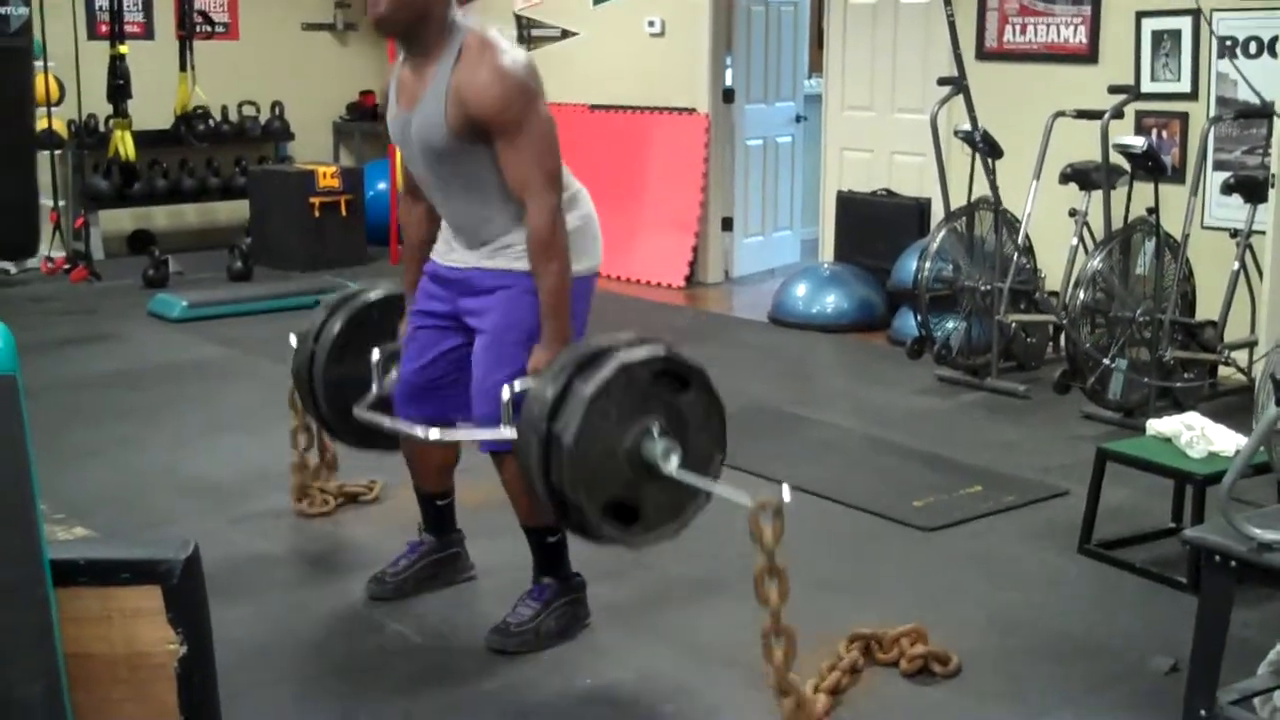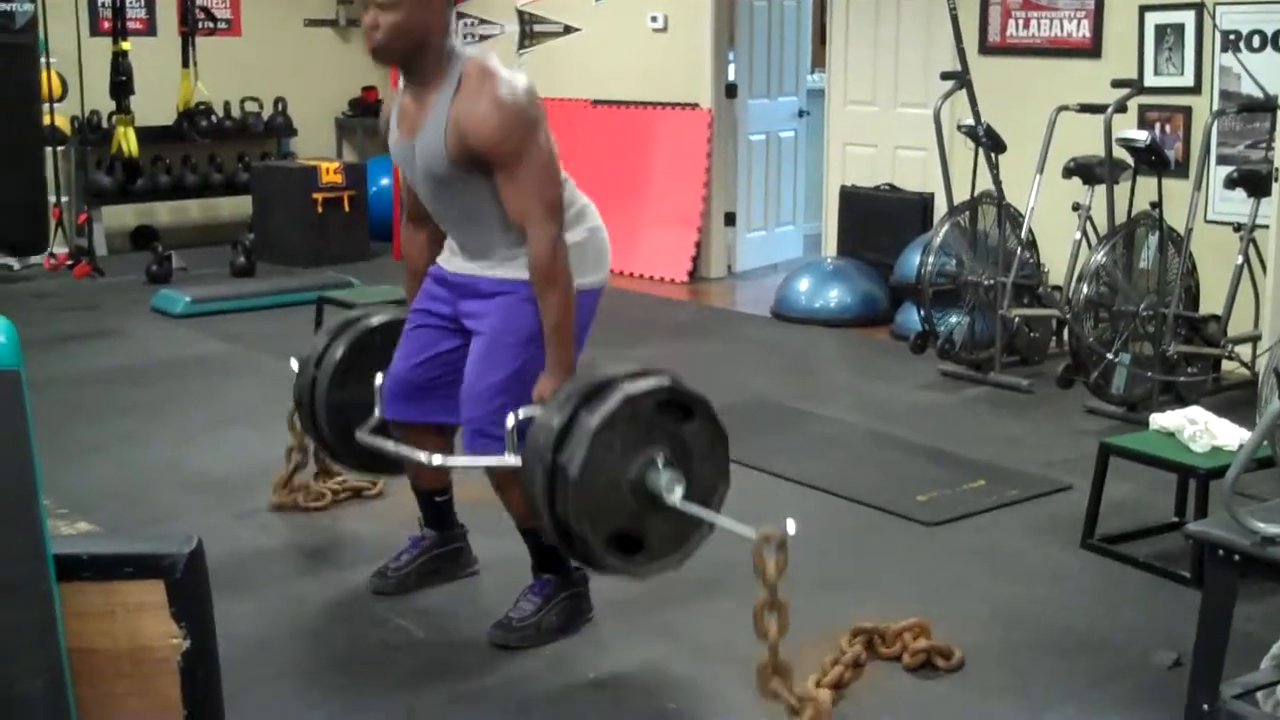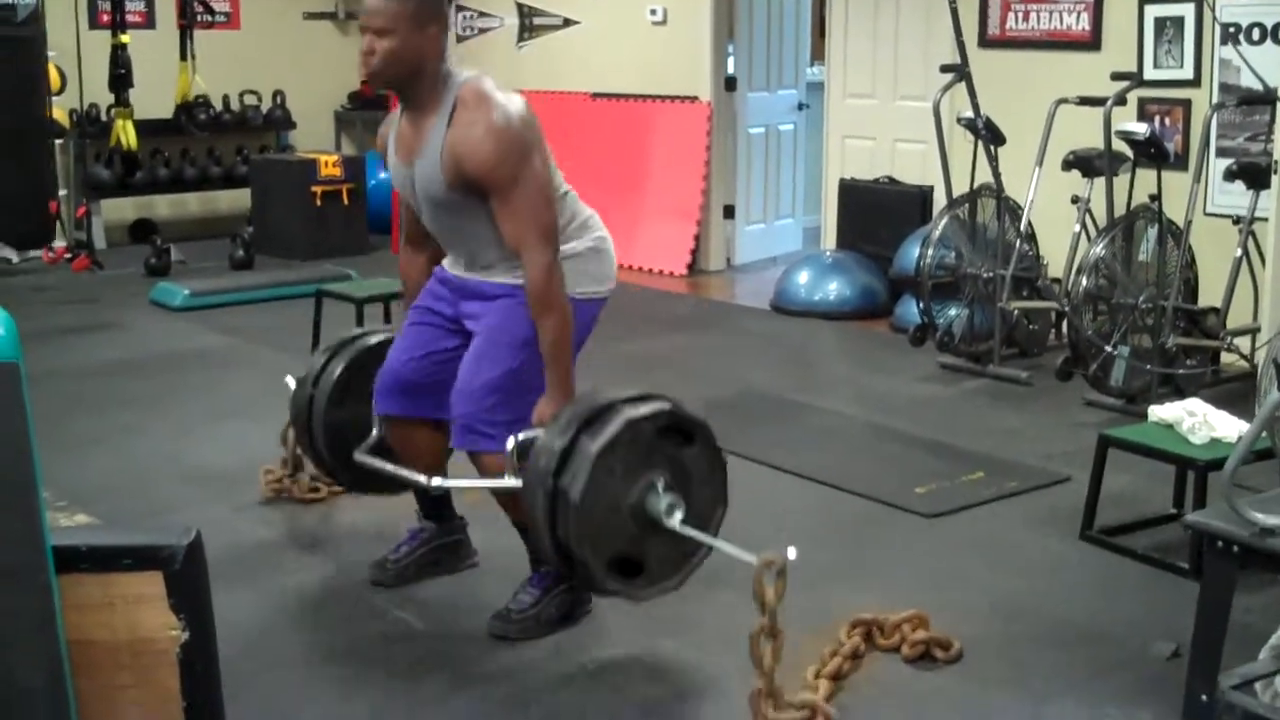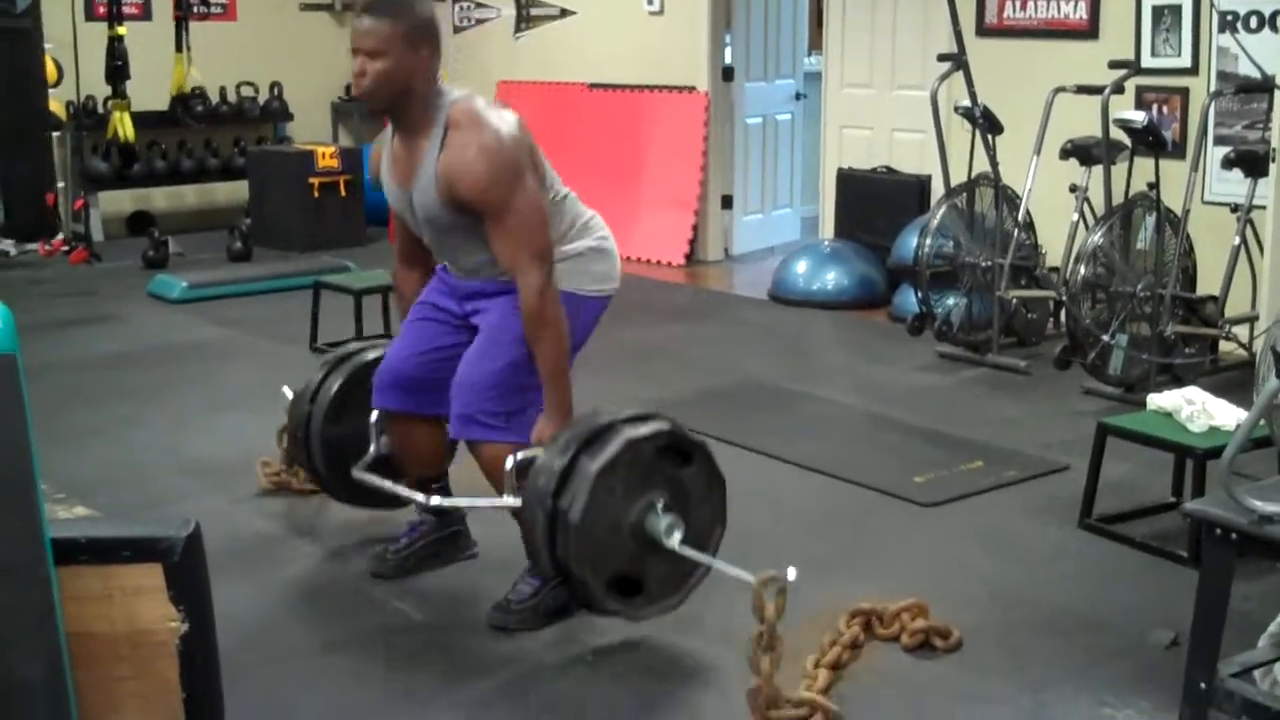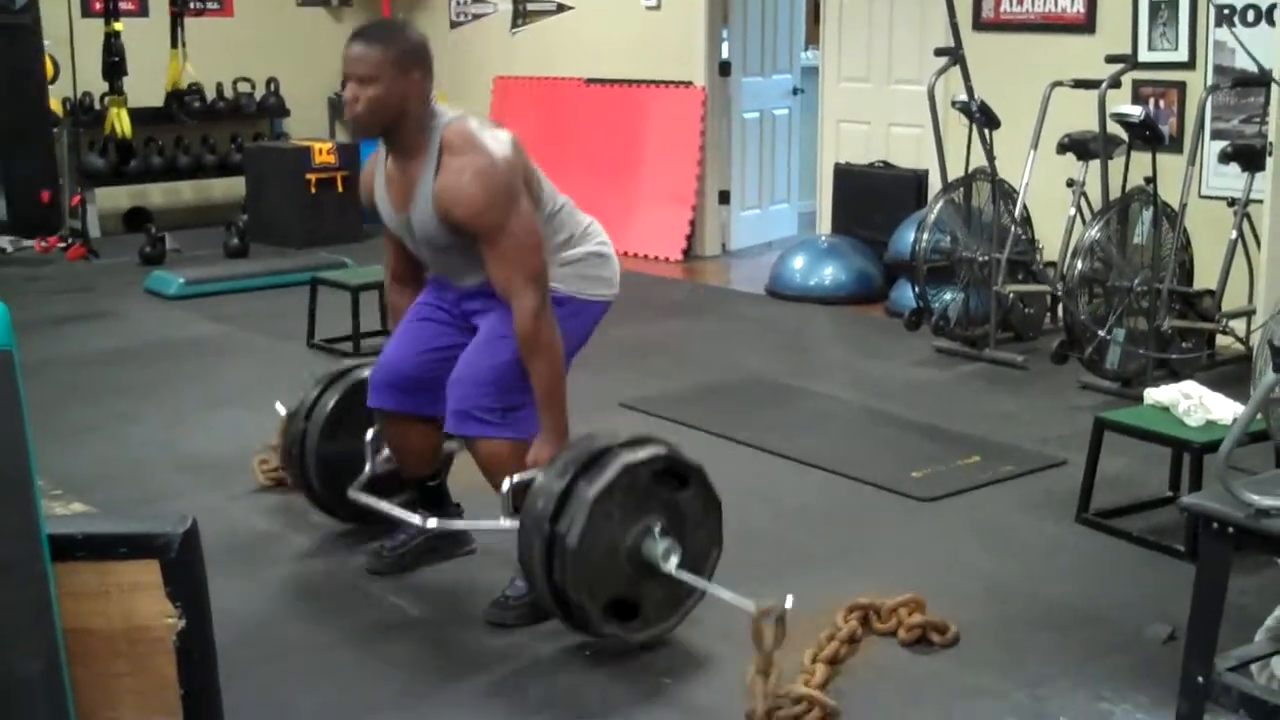
dt=0.1s
person 1, frame 1
left shoulder: (488, 74)
right shoulder: (403, 76)
left elbow: (542, 207)
left wrist: (555, 341)
right wrist: (414, 303)
left hip: (535, 262)
right hip: (458, 261)
left knee: (508, 428)
right knee: (415, 403)
left ankle: (559, 587)
right ankle: (441, 546)
person 1, frame 2
left shoulder: (489, 101)
right shoulder: (402, 105)
left elbow: (544, 235)
right elbow: (417, 223)
left wrist: (560, 373)
right wrist: (416, 315)
left hip: (539, 273)
right hip: (463, 268)
left knee: (496, 431)
right knee: (406, 401)
left ankle: (560, 583)
right ankle: (443, 540)
person 1, frame 3
left shoulder: (485, 126)
right shoulder: (397, 126)
left elbow: (539, 262)
right elbow: (416, 244)
left wrist: (558, 395)
right wrist: (416, 336)
left hip: (559, 271)
right hip: (467, 272)
left knee: (482, 422)
right knee: (399, 393)
left ankle: (560, 575)
right ankle: (443, 533)
person 1, frame 4
left shoulder: (479, 145)
right shoulder: (389, 147)
left elbow: (536, 280)
right elbow: (412, 260)
left wrist: (558, 417)
right wrist: (417, 338)
left hip: (565, 271)
right hip: (471, 274)
left knee: (483, 414)
right knee: (398, 389)
left ankle: (559, 568)
right ankle: (442, 524)
person 1, frame 5
left shoulder: (473, 169)
right shoulder: (378, 169)
left elbow: (529, 304)
right elbow: (404, 278)
left wrist: (554, 438)
right wrist: (411, 352)
left hip: (564, 278)
left knee: (479, 408)
right knee: (392, 386)
right ankle: (438, 520)
